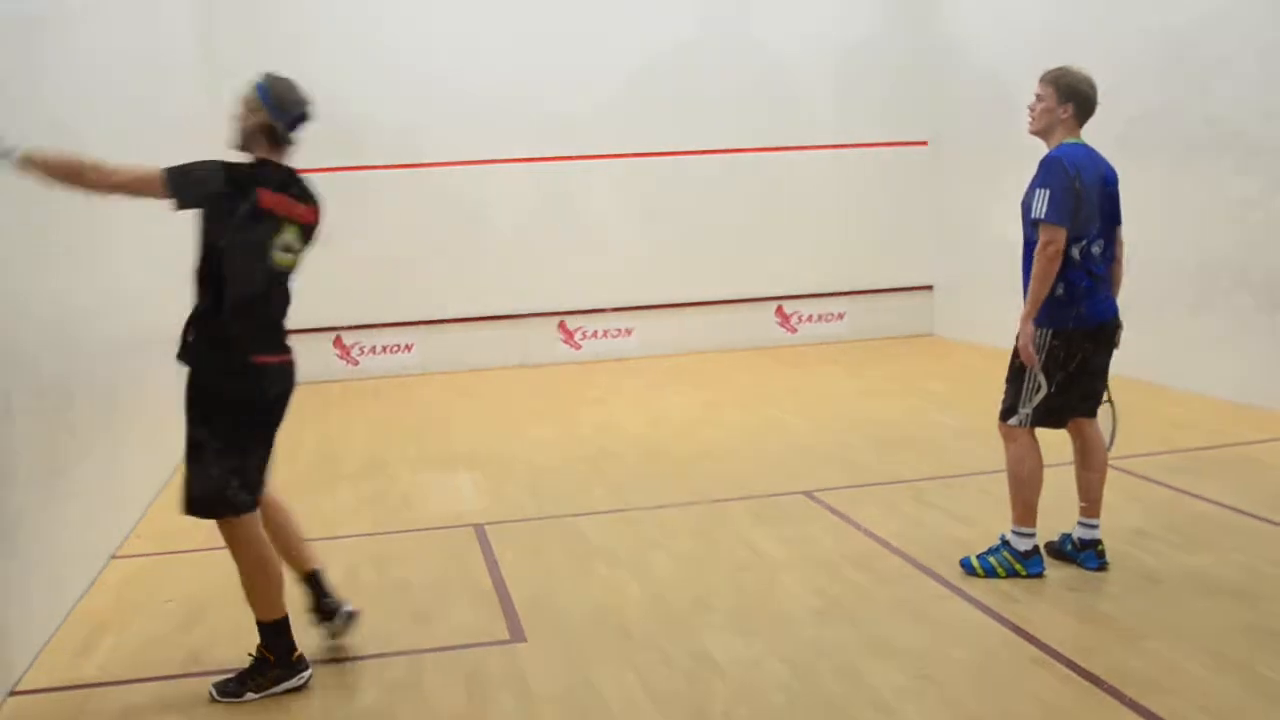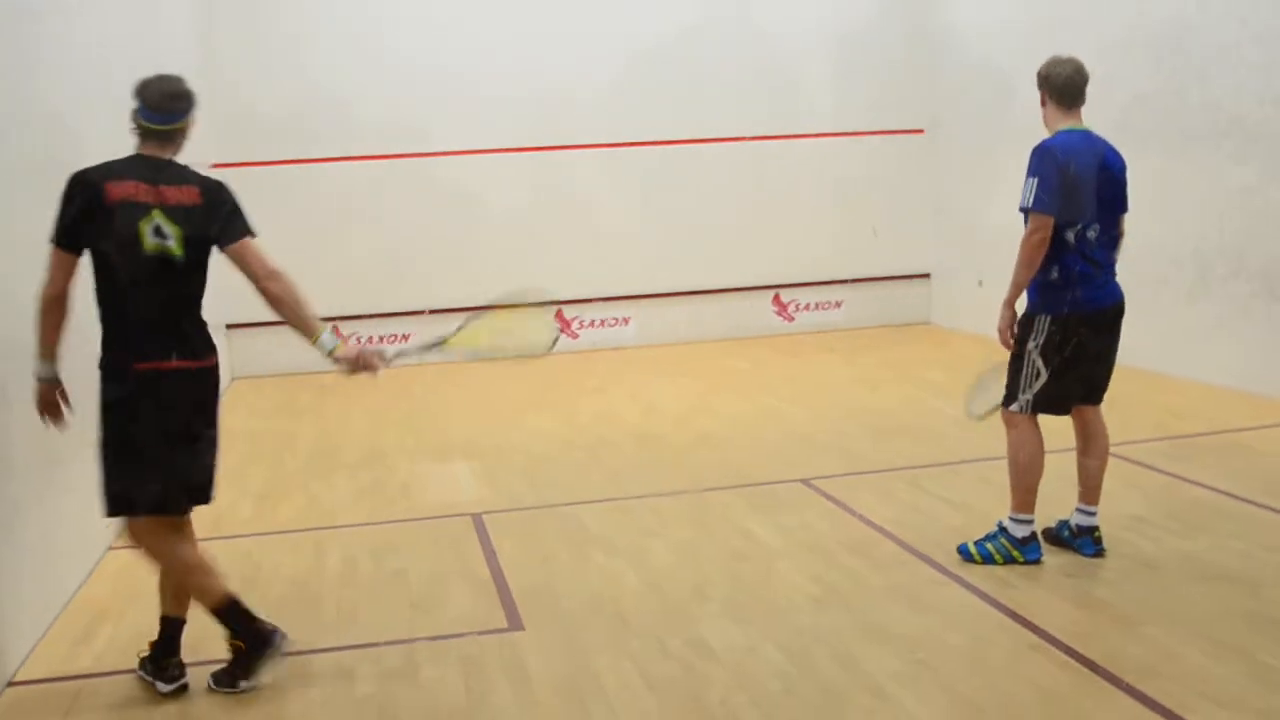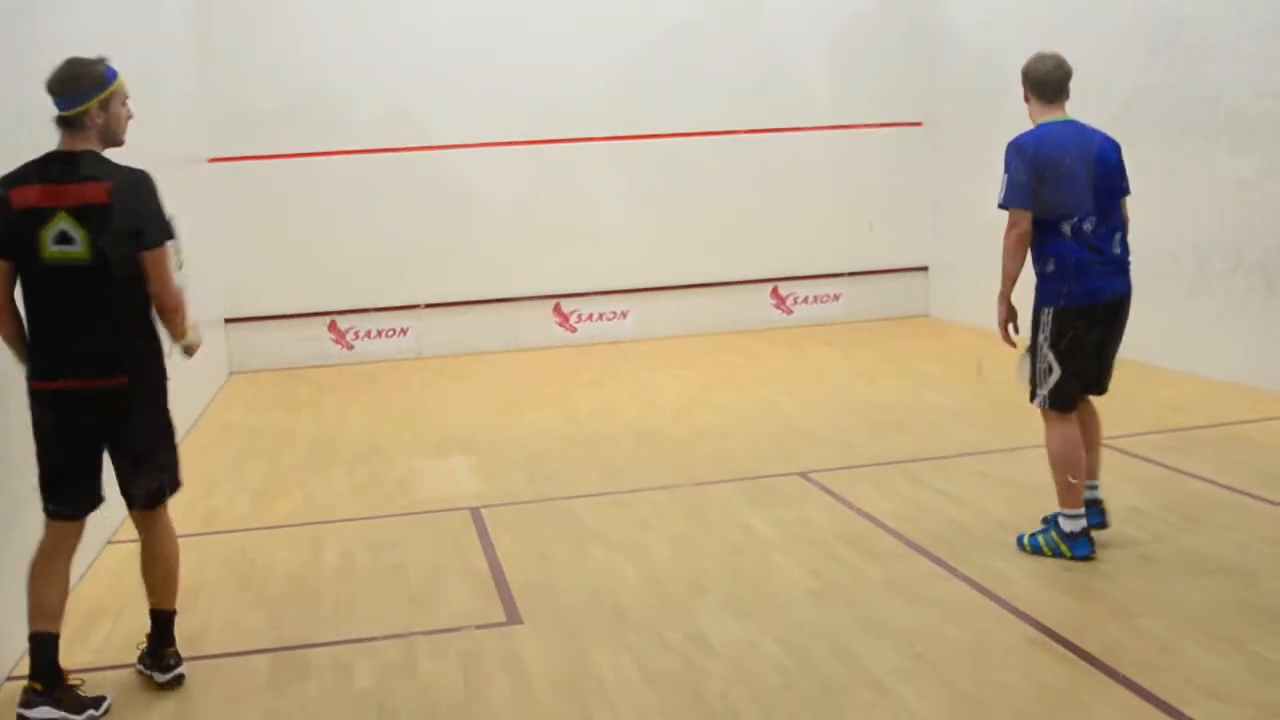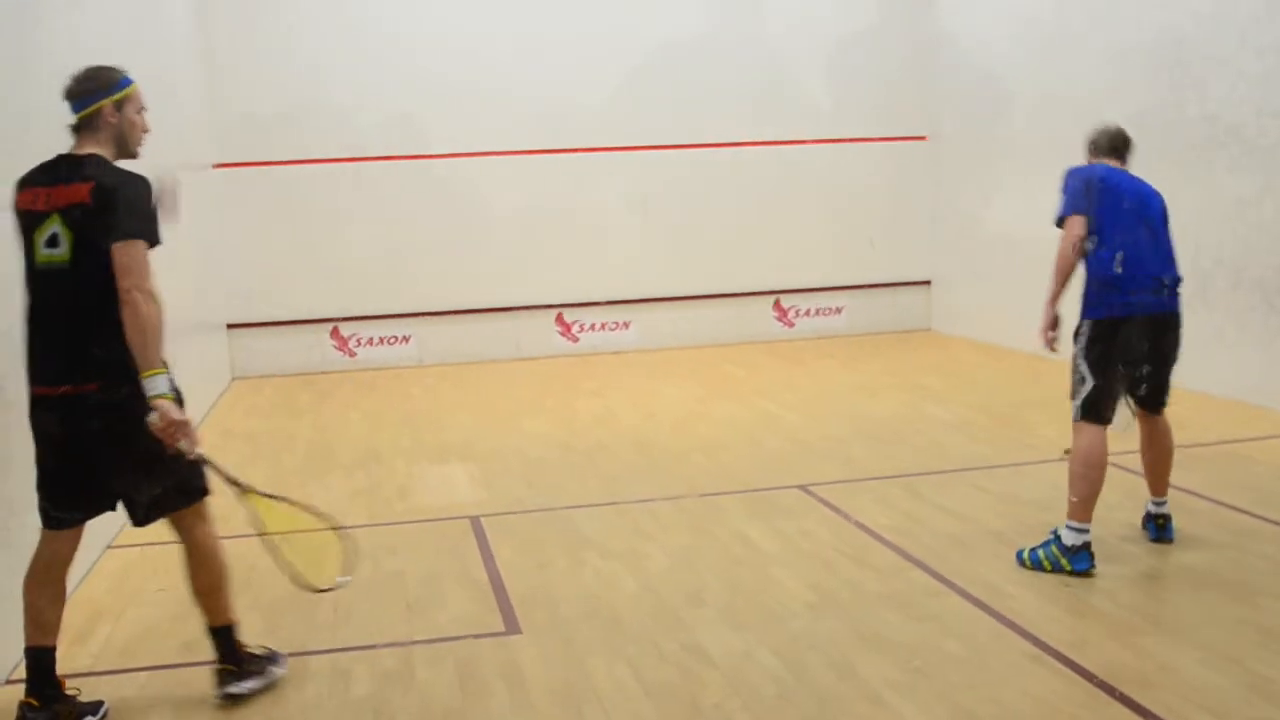
dt=0.5s
person 1, frame 1
left shoulder: (232, 182)
right shoulder: (306, 200)
left elbow: (107, 179)
left hip: (233, 373)
right hip: (270, 367)
left knee: (235, 514)
right knee: (252, 497)
left ankle: (280, 656)
right ankle: (325, 601)
person 1, frame 2
left shoulder: (89, 186)
right shoulder: (210, 194)
left elbow: (55, 293)
right elbow: (267, 277)
left wrist: (46, 369)
right wrist: (327, 344)
left hip: (133, 380)
right hip: (196, 374)
left knee: (146, 528)
right knee: (173, 515)
left ankle: (249, 631)
right ankle: (166, 654)
person 1, frame 3
right shoulder: (132, 186)
right elbow: (165, 293)
right wrist: (184, 337)
left hip: (54, 388)
right hip: (132, 382)
left knee: (62, 528)
right knee: (152, 514)
right ankle: (162, 648)
person 1, frame 4
left shoulder: (30, 188)
right shoulder: (122, 187)
right elbow: (136, 294)
right wrist: (160, 392)
left hip: (52, 392)
right hip: (119, 390)
left knee: (58, 536)
right knee: (193, 518)
right ankle: (233, 661)
person 2, frame 1
left shoulder: (1057, 164)
right shoulder: (1101, 167)
left elbow: (1051, 246)
right elbow: (1115, 247)
left wrist: (1028, 318)
left hip: (1059, 320)
right hip: (1097, 316)
left knee: (1016, 425)
right knee: (1083, 420)
left ankle: (1022, 547)
right ankle: (1088, 539)
person 2, frame 2
left shoulder: (1050, 153)
right shoulder: (1110, 155)
left elbow: (1039, 234)
right elbow: (1117, 230)
left wrist: (1008, 303)
left hip: (1059, 307)
right hip: (1104, 302)
left knee: (1019, 412)
right knee: (1087, 409)
left ankle: (1019, 534)
right ankle: (1085, 525)
person 2, frame 3
left shoulder: (1026, 147)
right shoulder: (1104, 145)
left elbow: (1020, 228)
right elbow: (1122, 217)
left wrist: (1004, 296)
left hip: (1064, 295)
right hip: (1113, 290)
left knee: (1057, 411)
right knee: (1080, 399)
left ankle: (1071, 529)
right ankle: (1090, 501)
person 2, frame 4
left shoulder: (1082, 177)
right shoulder: (1149, 193)
left elbow: (1075, 236)
left wrist: (1052, 304)
left hip: (1113, 304)
right hip: (1164, 305)
left knee: (1090, 420)
right knee: (1151, 411)
left ankle: (1074, 542)
right ankle: (1159, 515)
